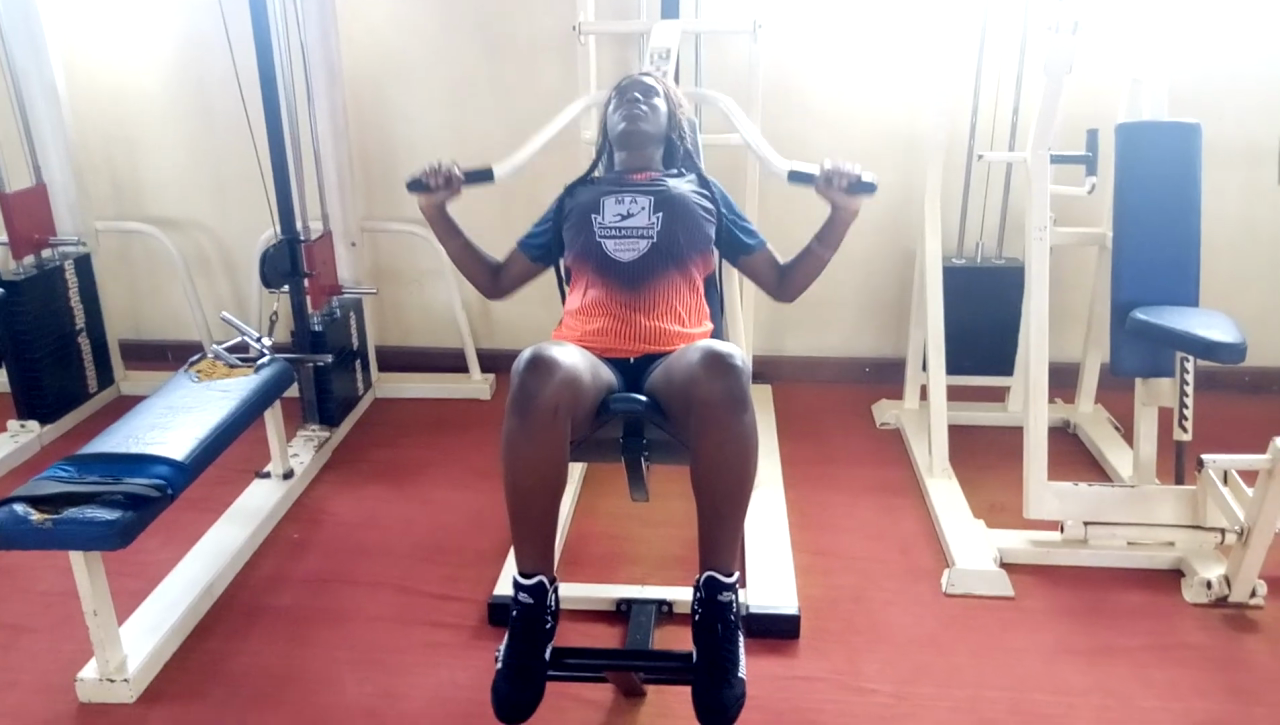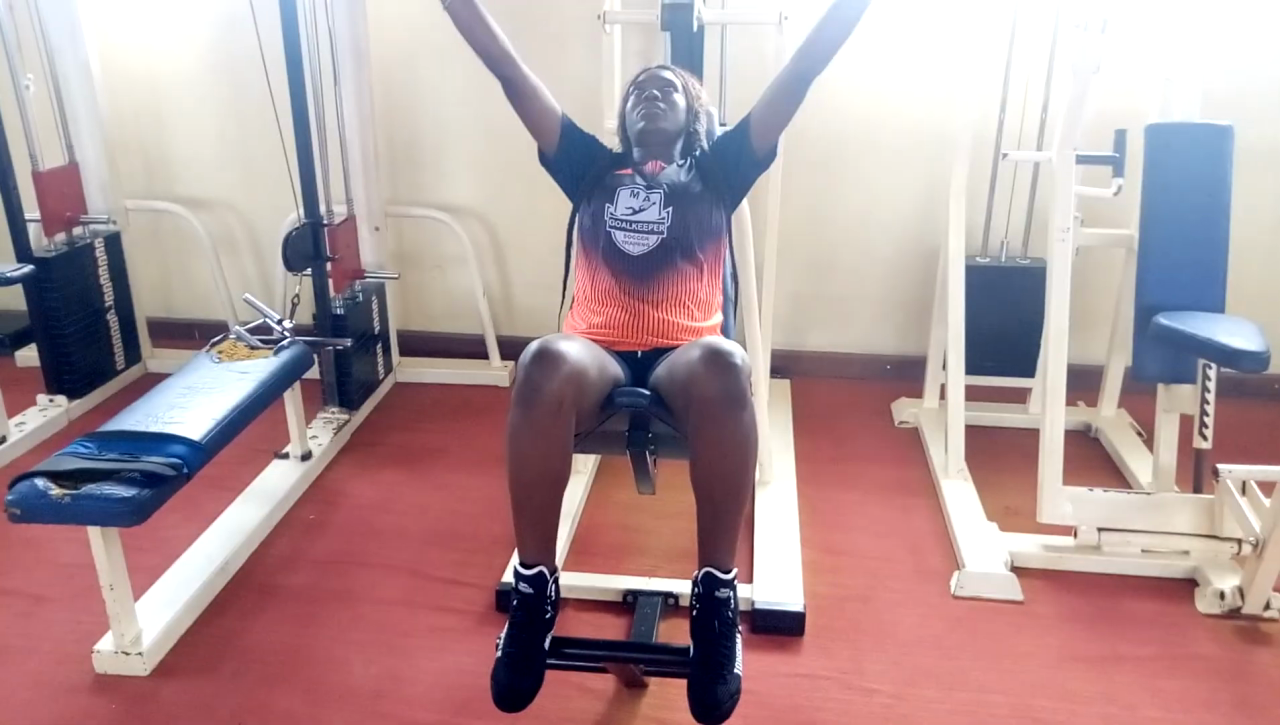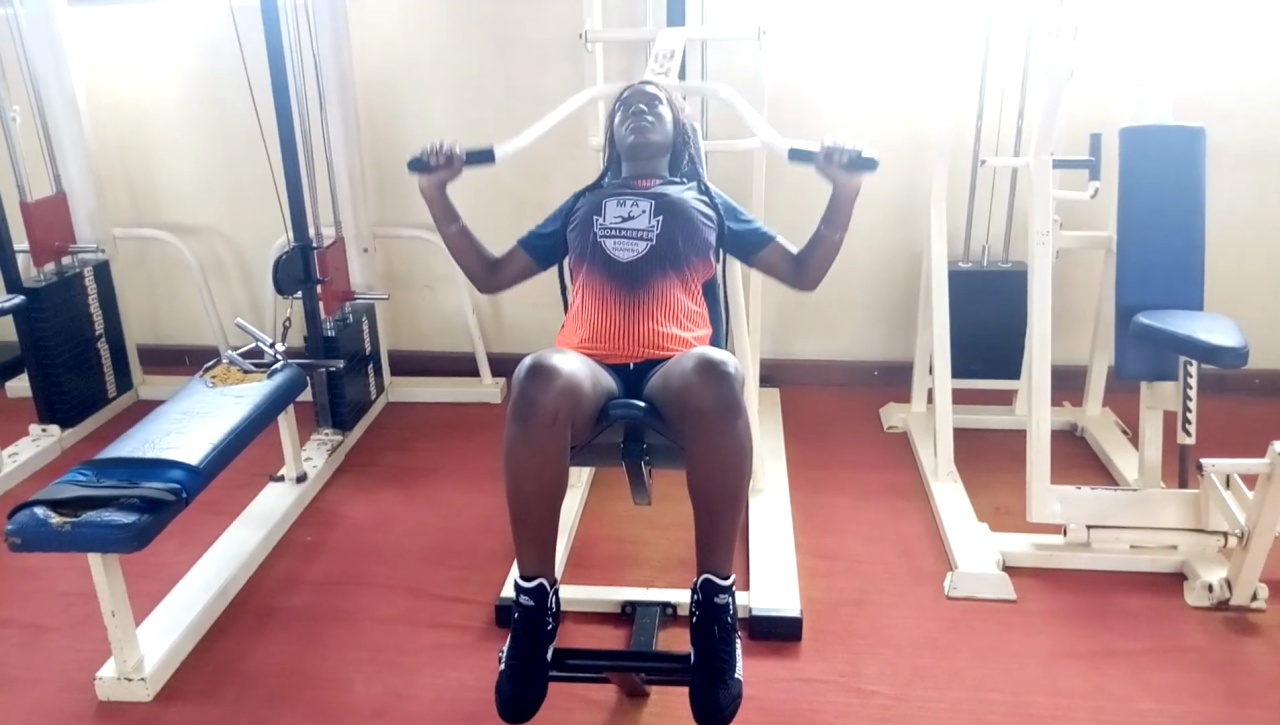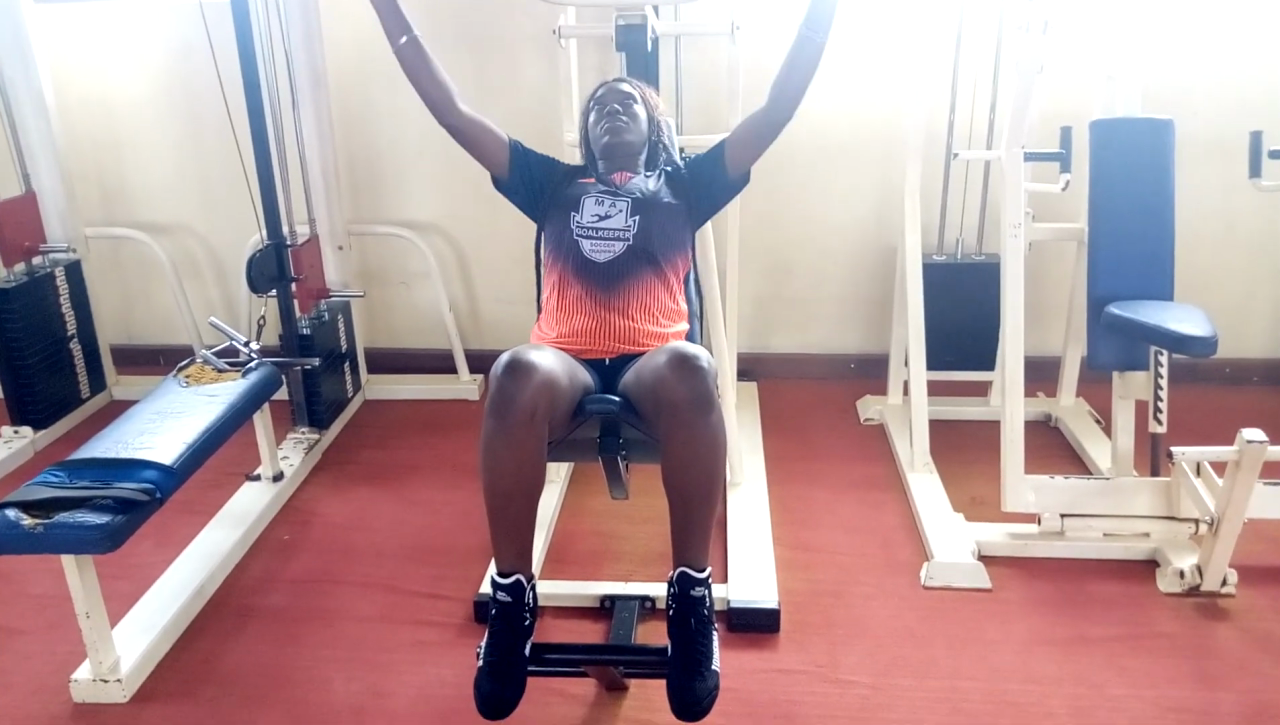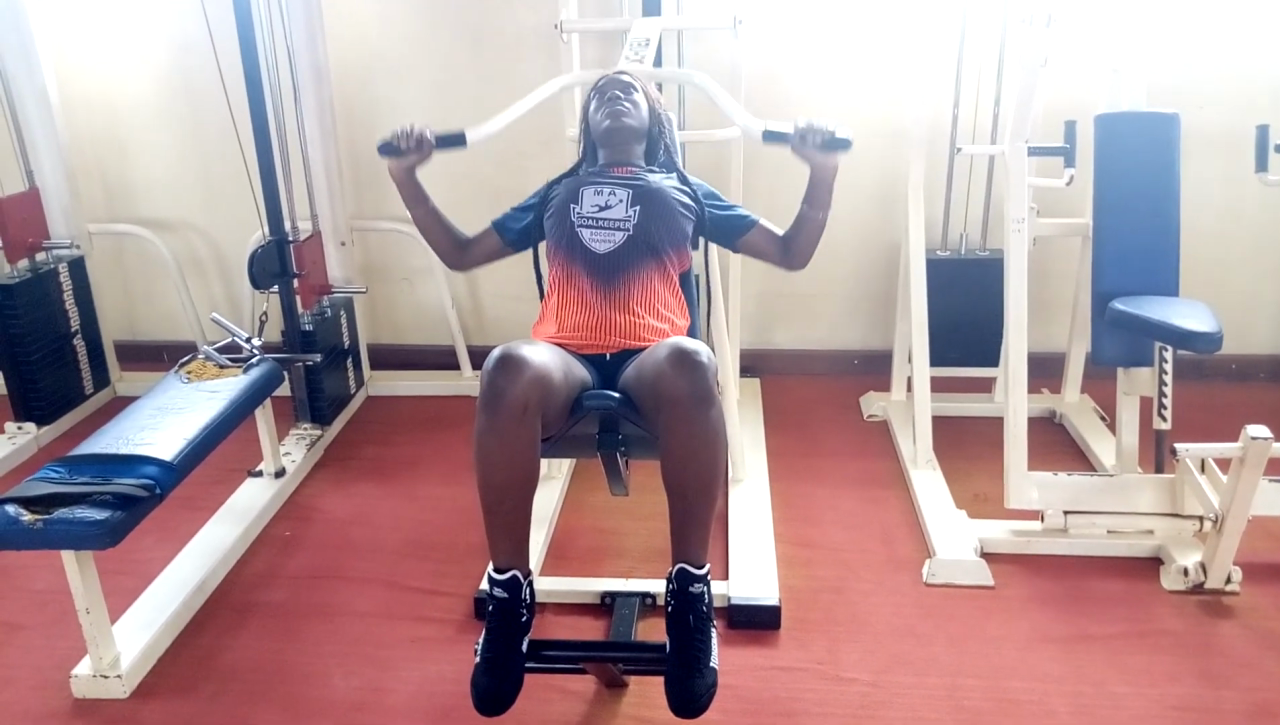
dt=1s
person 1, frame 1
left shoulder: (703, 192)
right shoulder: (576, 196)
left elbow: (783, 284)
right elbow: (496, 282)
left wrist: (839, 215)
right wrist: (438, 214)
left hip: (677, 358)
right hip: (588, 357)
left knee: (723, 367)
right knee: (537, 370)
left ankle: (718, 597)
right ankle: (533, 598)
person 1, frame 2
left shoulder: (715, 172)
right shoulder: (590, 169)
left elbow: (801, 73)
right elbow: (506, 69)
left hip: (682, 354)
right hip: (597, 352)
left knee: (723, 365)
right knee: (543, 364)
left ankle: (715, 594)
right ankle: (534, 588)
person 1, frame 3
left shoulder: (707, 201)
right shoulder: (581, 204)
left elbow: (805, 272)
right elbow: (487, 275)
left wrist: (844, 192)
right wrist: (436, 195)
left hip: (676, 365)
right hip: (589, 364)
left knee: (718, 374)
right knee: (538, 377)
left ankle: (715, 601)
right ankle: (535, 602)
person 1, frame 4
left shoulder: (685, 187)
right shoulder: (553, 187)
left elbow: (778, 110)
right elbow: (452, 112)
left hip: (652, 361)
right hip: (565, 360)
left knee: (690, 370)
right knee: (516, 374)
left ankle: (691, 596)
right ankle: (512, 597)
person 1, frame 5
left shoulder: (685, 190)
right shoulder: (557, 191)
left elbow: (791, 252)
right elbow: (461, 254)
left wrist: (821, 171)
right wrist: (408, 177)
left hip: (651, 355)
right hip: (565, 355)
left knee: (691, 364)
right knee: (509, 369)
left ankle: (690, 592)
right ankle: (509, 593)
